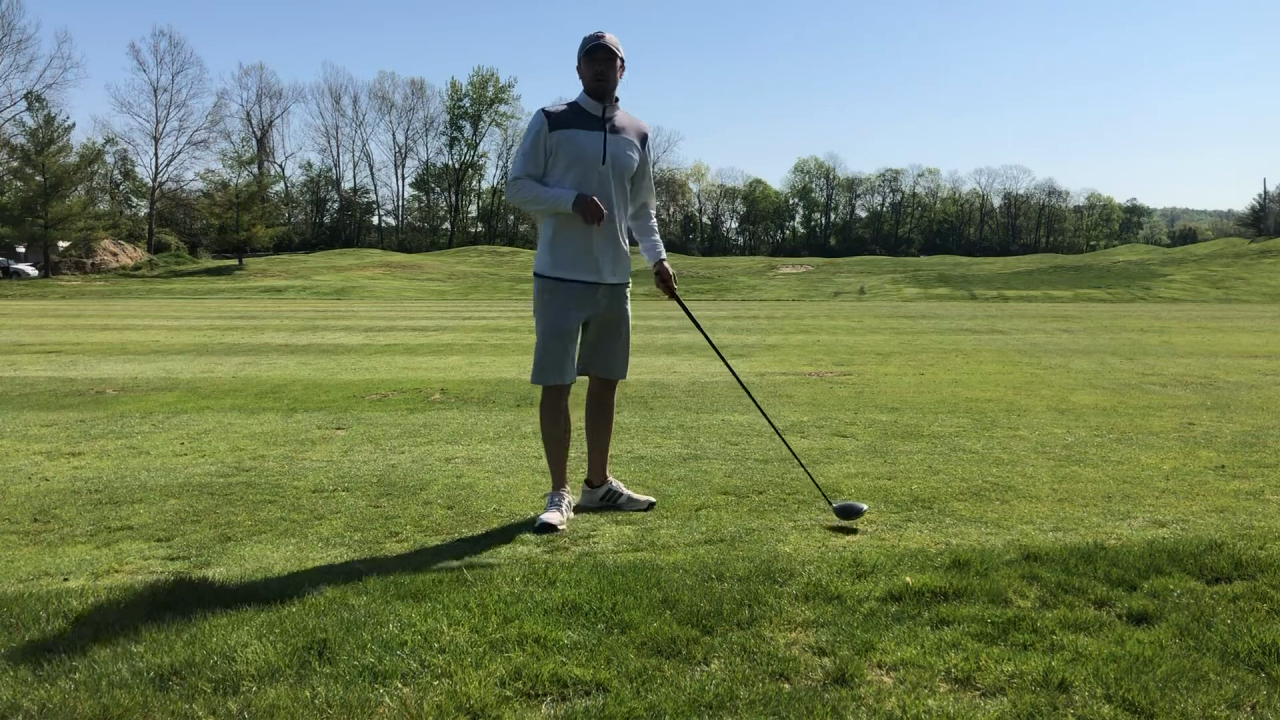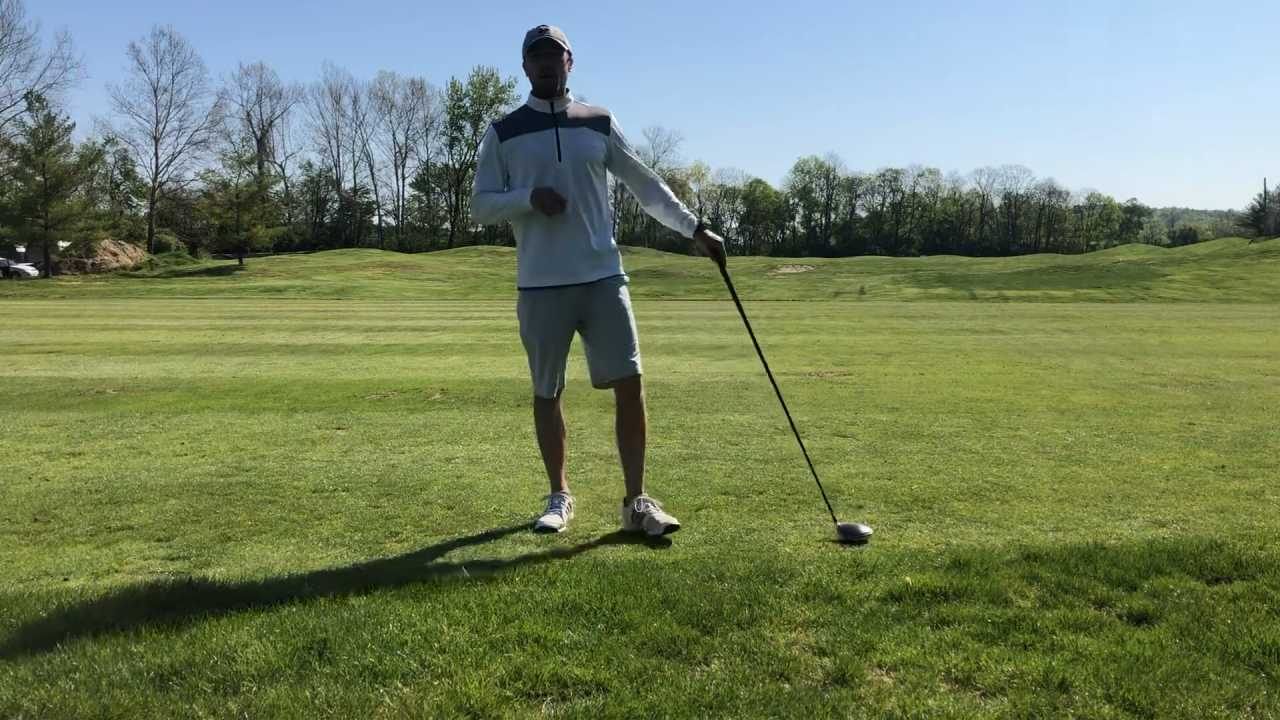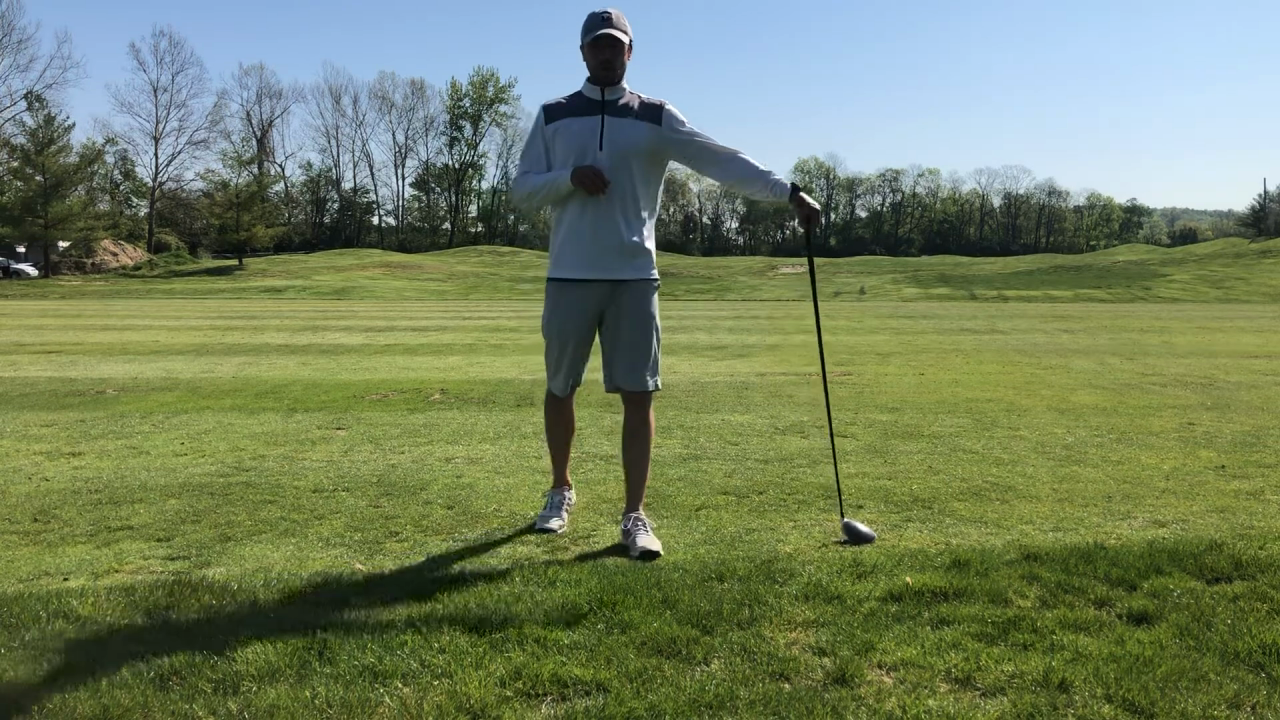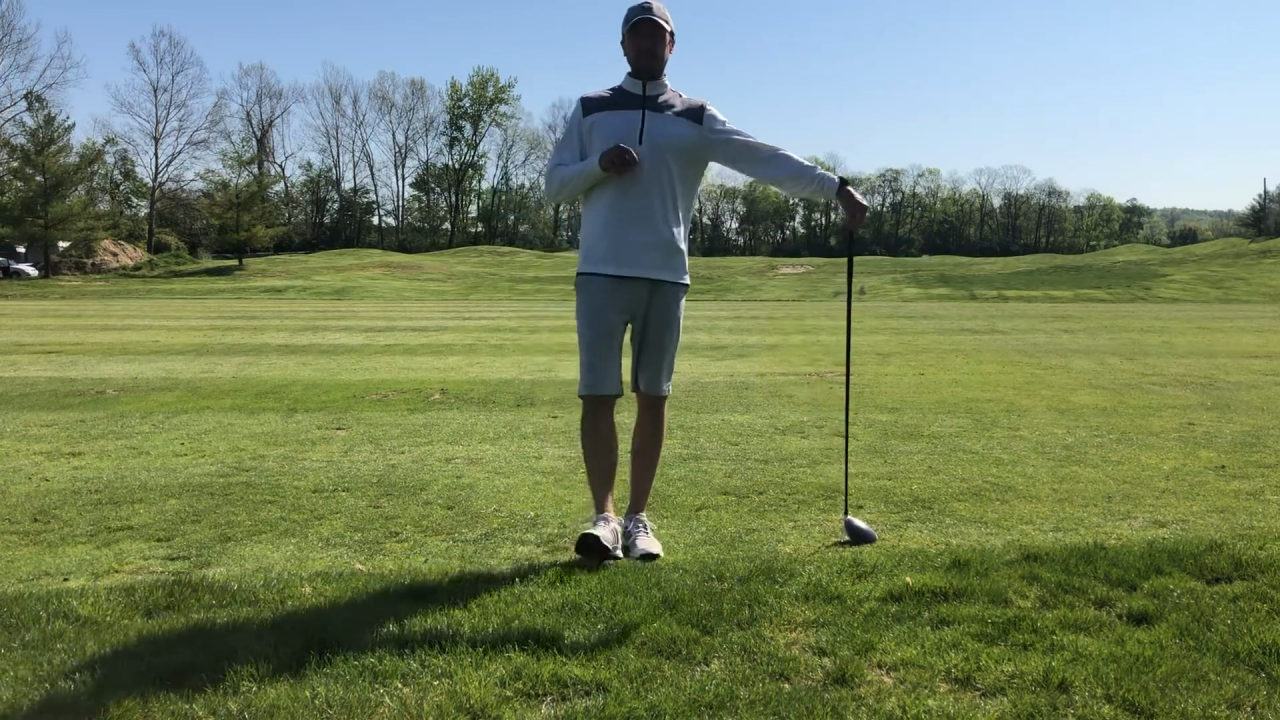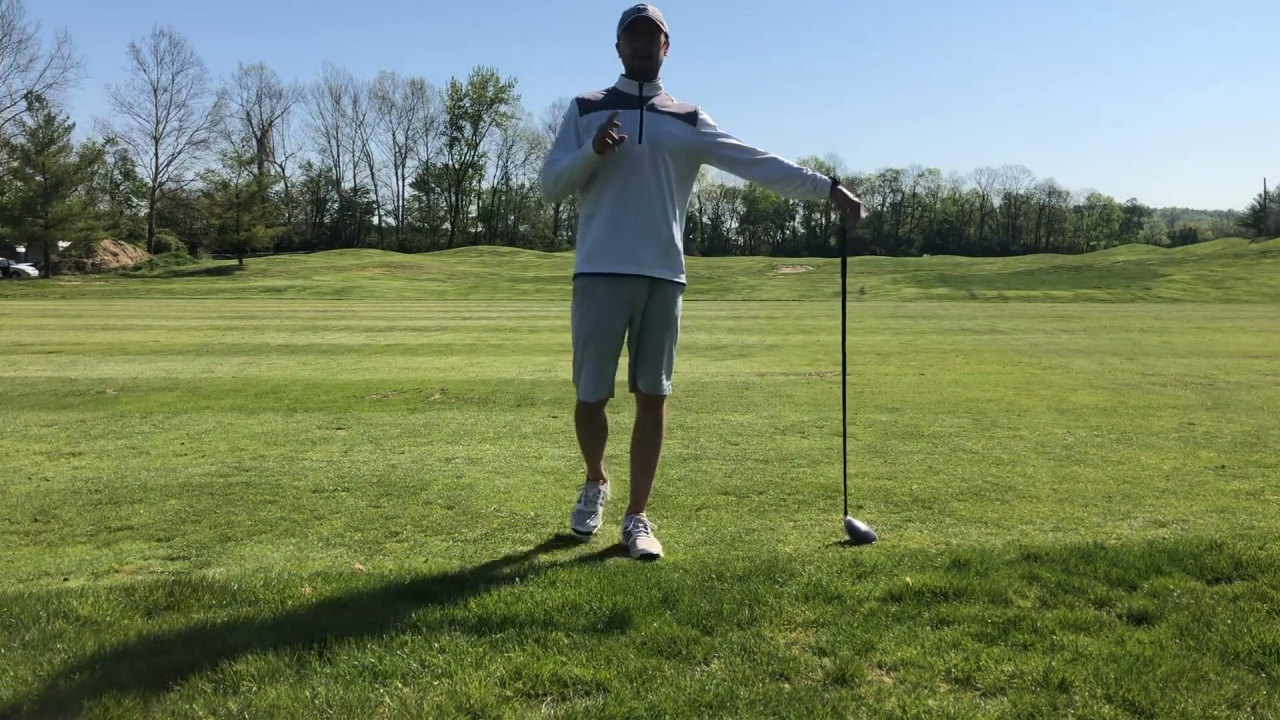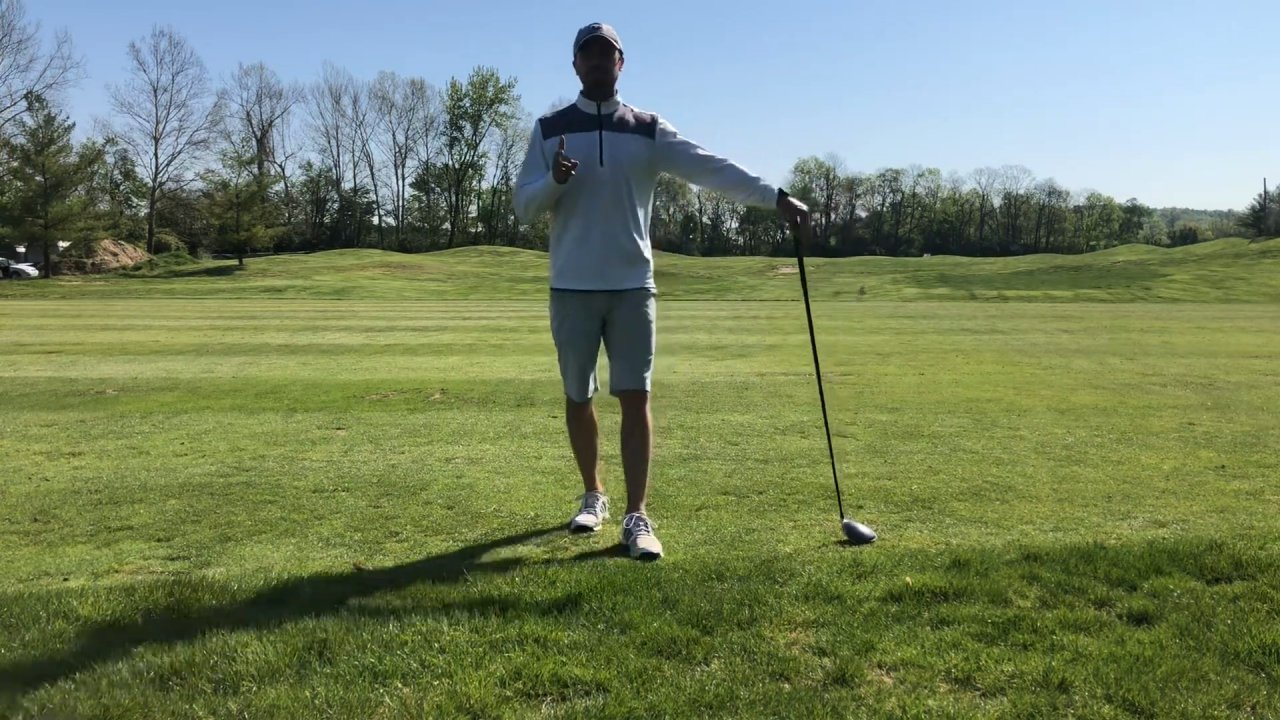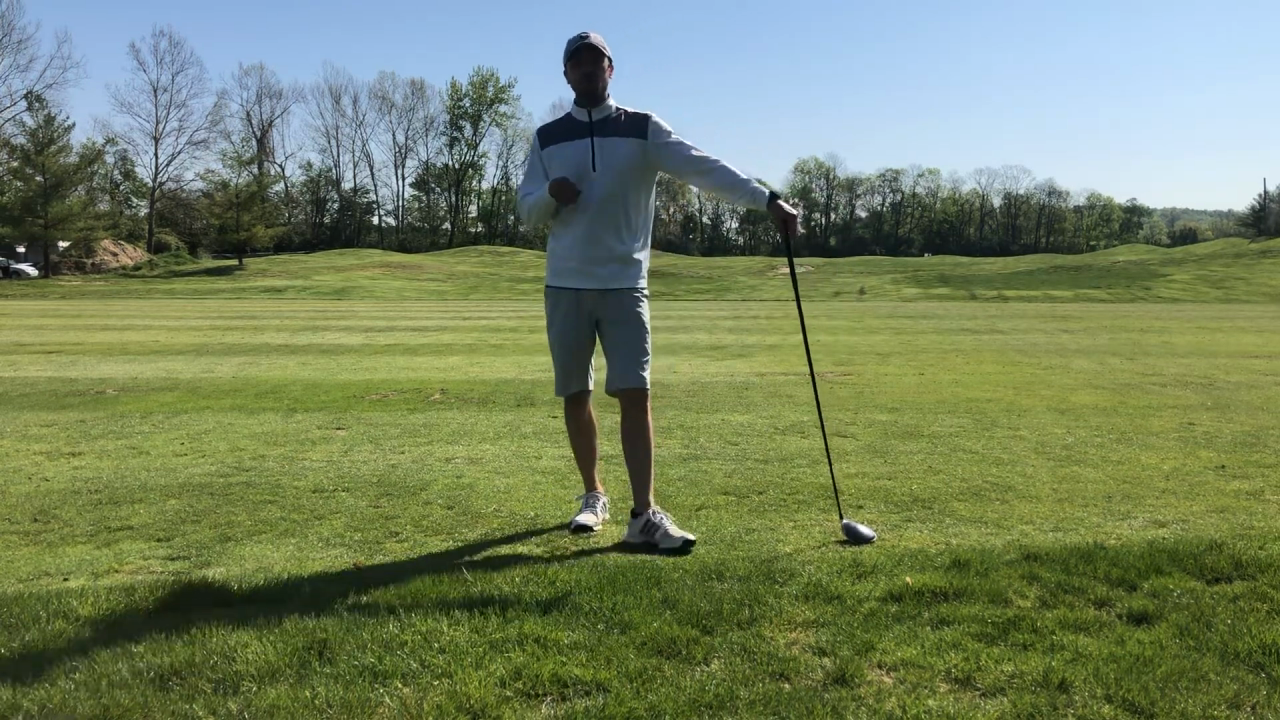
dt=0.7s
person 1, frame 1
left shoulder: (637, 135)
right shoulder: (549, 122)
left elbow: (642, 207)
right elbow: (517, 188)
left wrist: (657, 259)
right wrist: (571, 200)
left hip: (614, 279)
right hip: (560, 277)
left knee: (605, 383)
right knee: (555, 385)
left ankle: (599, 483)
right ankle: (560, 493)
person 1, frame 2
left shoulder: (600, 123)
right shoulder: (503, 132)
left elbow: (646, 185)
right elbow: (482, 206)
left wrist: (696, 229)
right wrist: (530, 197)
left hip: (603, 277)
right hip: (541, 285)
left knee: (629, 383)
right knee: (546, 394)
left ankle: (636, 500)
right ankle: (559, 495)
person 1, frame 3
left shoulder: (656, 116)
right shoulder: (553, 115)
left elbow: (723, 161)
right elbow: (522, 190)
left wrist: (788, 191)
right wrist: (570, 177)
left hip: (634, 276)
right hip: (569, 276)
left knee: (637, 396)
right knee: (559, 391)
left ankle: (634, 516)
right ankle: (562, 489)
person 1, frame 4
left shoulder: (695, 117)
right shoulder: (590, 109)
left elbow: (767, 159)
right elbow: (554, 185)
left wrist: (835, 186)
right wrist: (598, 164)
left hip: (665, 275)
right hip: (602, 273)
left knee: (653, 399)
right knee: (598, 396)
left ankle: (637, 517)
right ankle: (604, 519)
person 1, frame 5
left shoulder: (688, 120)
right shoulder: (585, 110)
left elbow: (757, 162)
right elbow: (551, 185)
left wrist: (827, 187)
right wrist: (593, 150)
left hip: (663, 275)
right hip: (600, 272)
left knee: (653, 397)
right knee: (591, 394)
left ankle: (637, 517)
right ankle: (595, 483)
person 1, frame 6
left shoulder: (648, 129)
right shoulder: (550, 128)
left elbow: (712, 168)
right elbow: (524, 205)
left wrist: (775, 196)
right wrist: (554, 179)
left hip: (632, 284)
right hip: (573, 285)
left knee: (635, 397)
right knee: (578, 396)
left ankle: (636, 516)
right ankle: (593, 495)
person 1, frame 7
left shoulder: (643, 129)
right shoulder: (547, 137)
left elbow: (704, 168)
right elbow: (527, 211)
left wrist: (766, 199)
right wrist: (551, 193)
left hip: (624, 284)
right hip: (566, 286)
left knee: (634, 393)
right knee: (576, 393)
left ankle: (645, 514)
right ankle: (594, 496)
